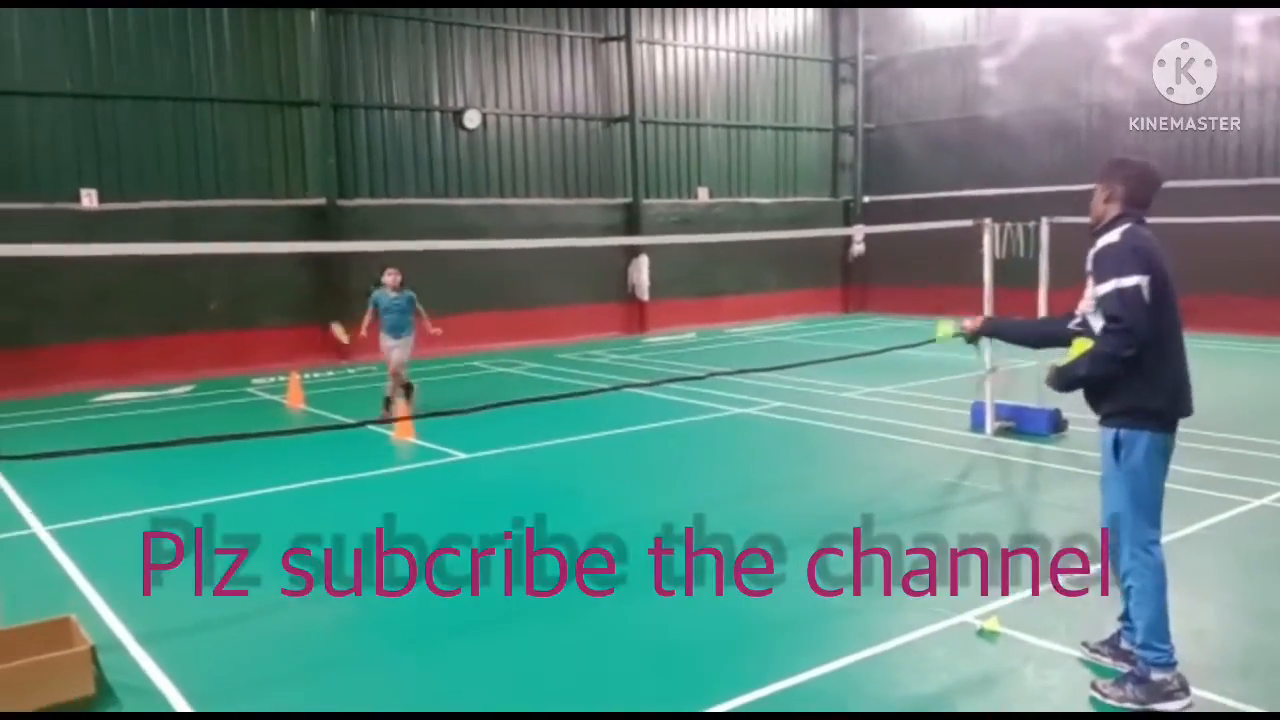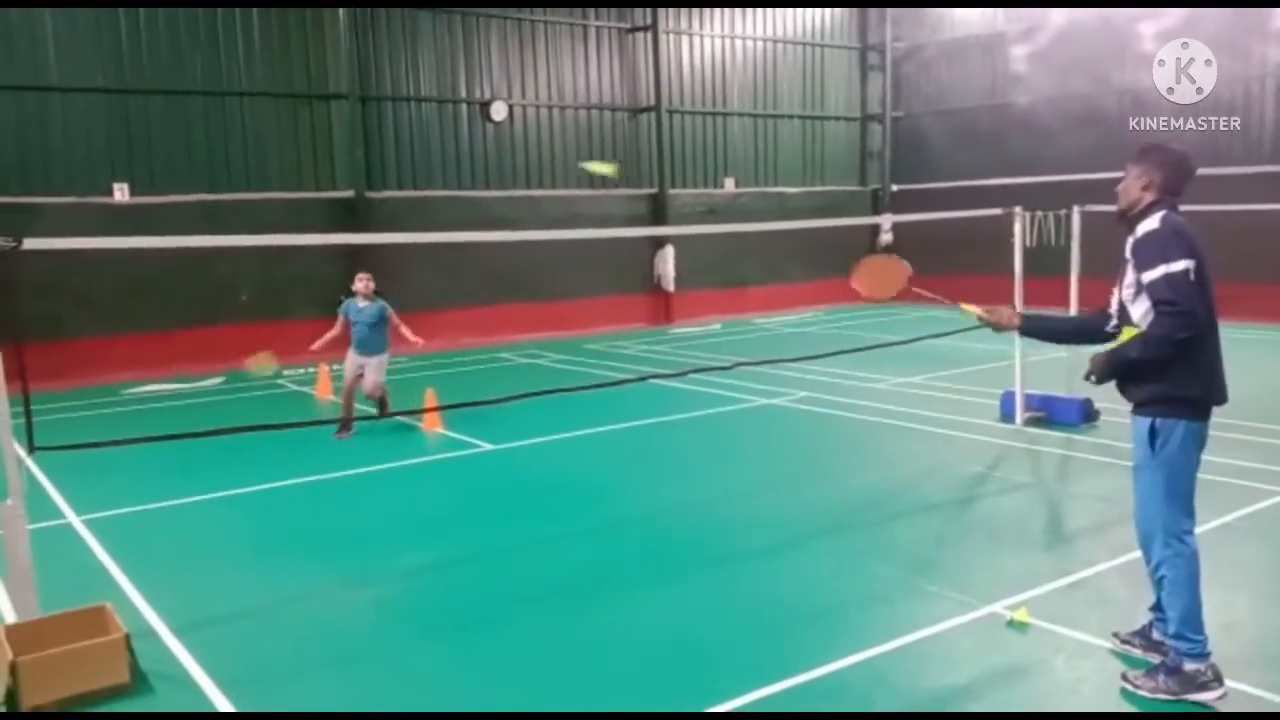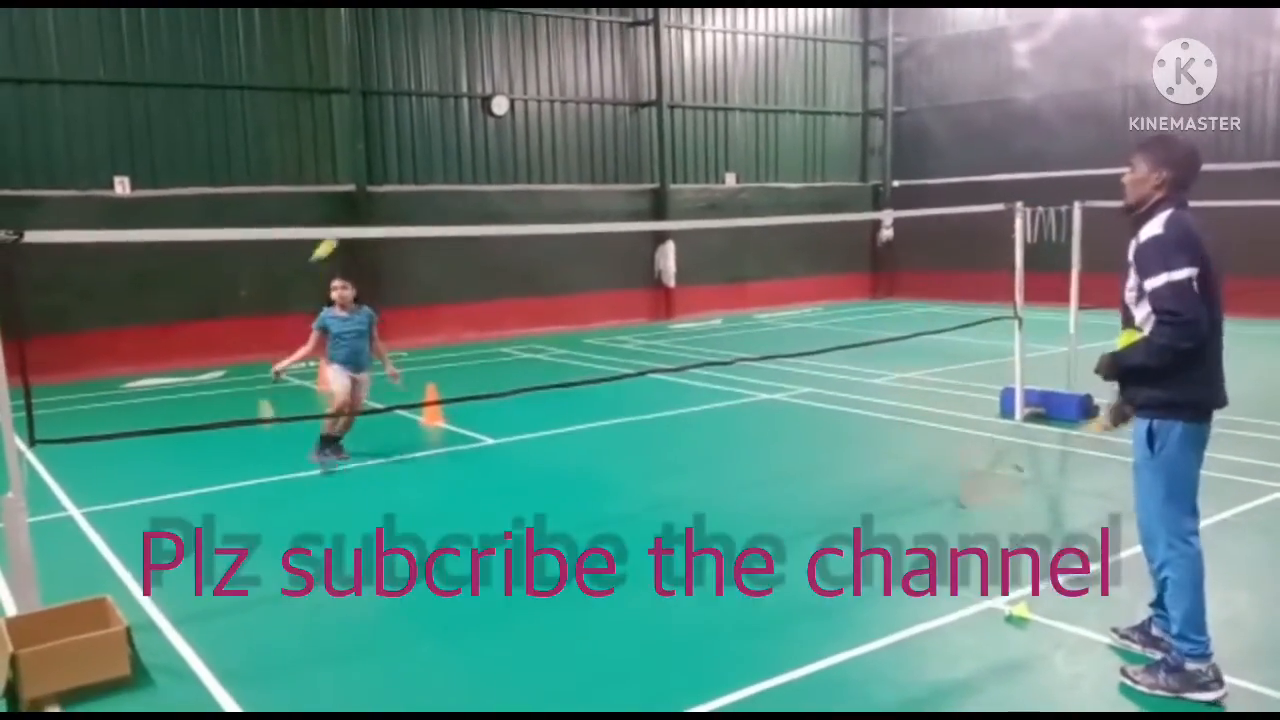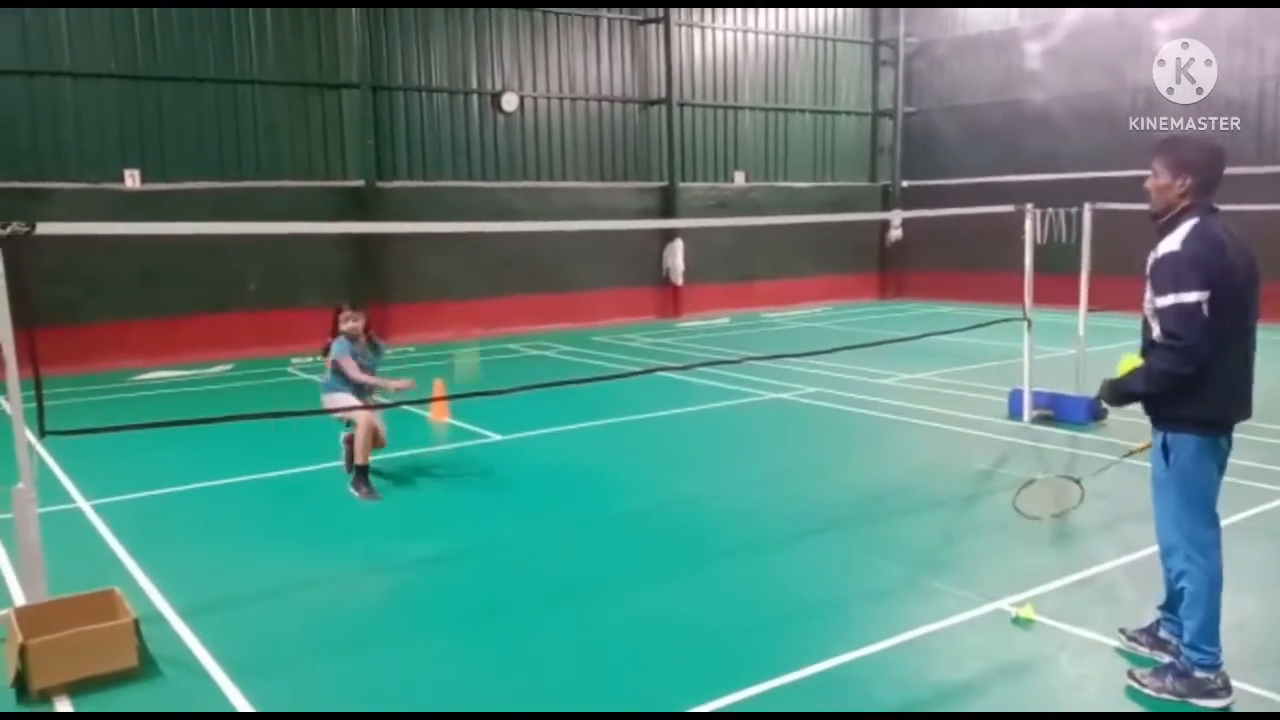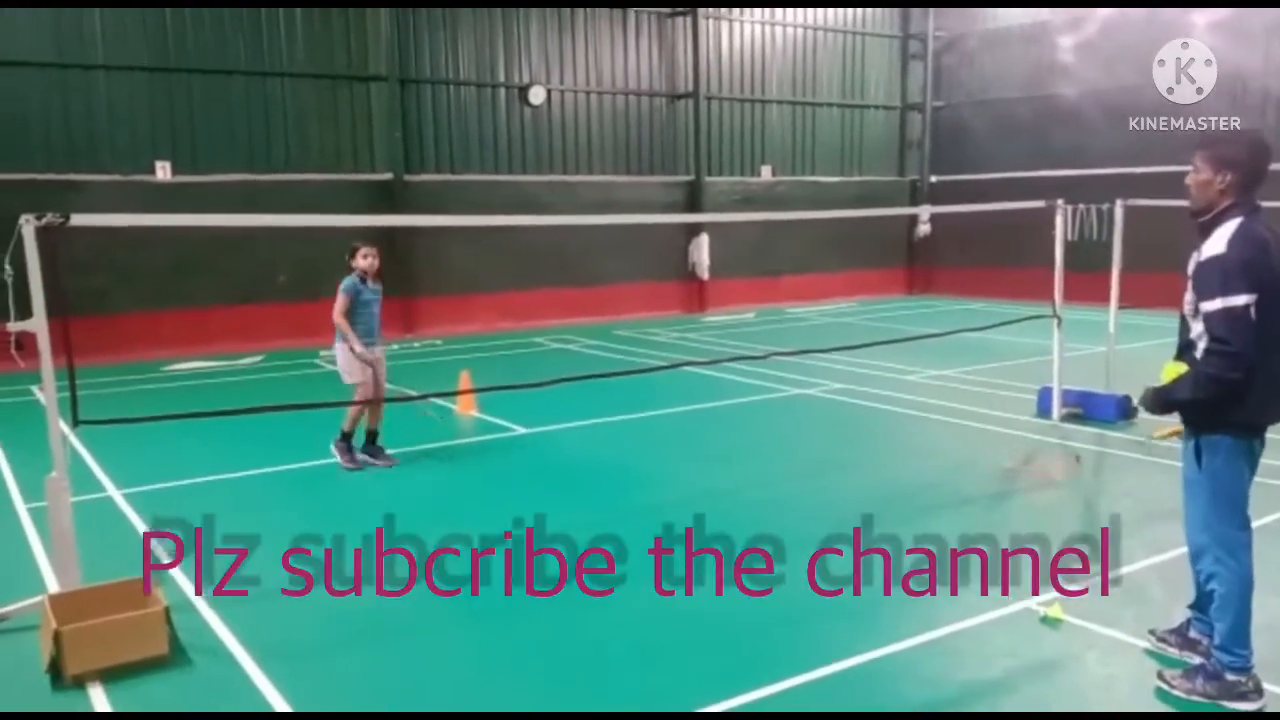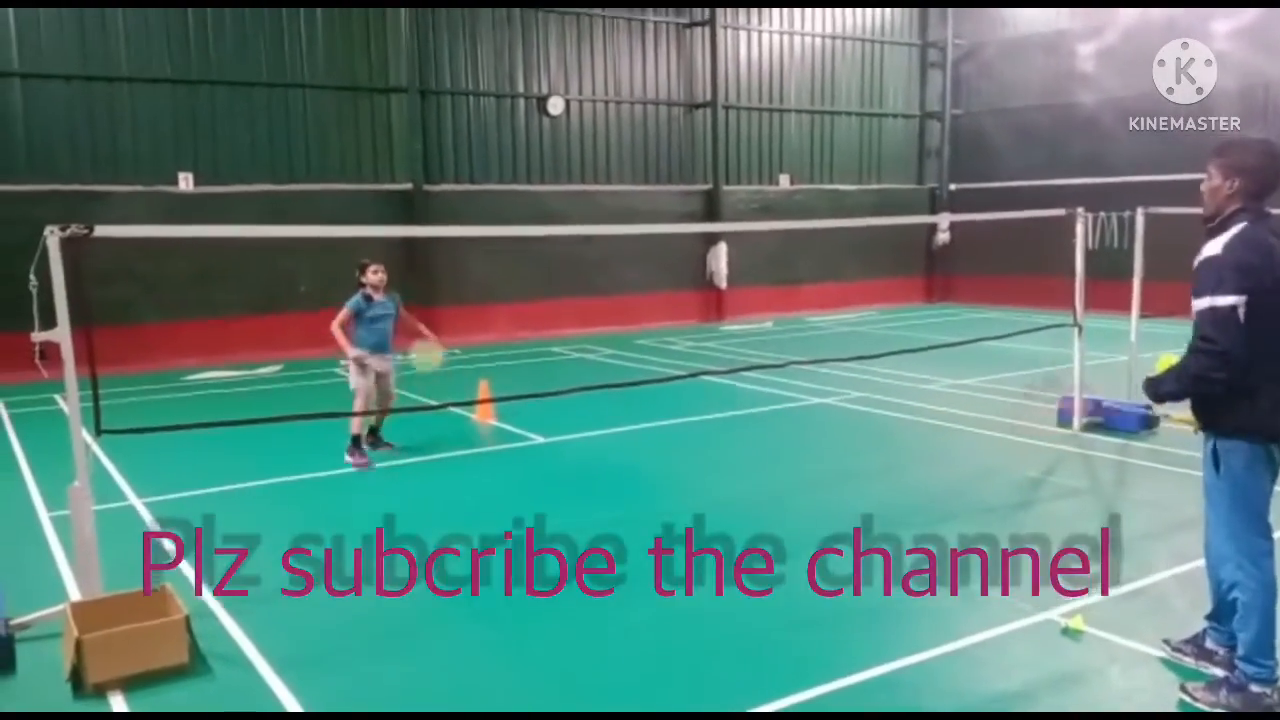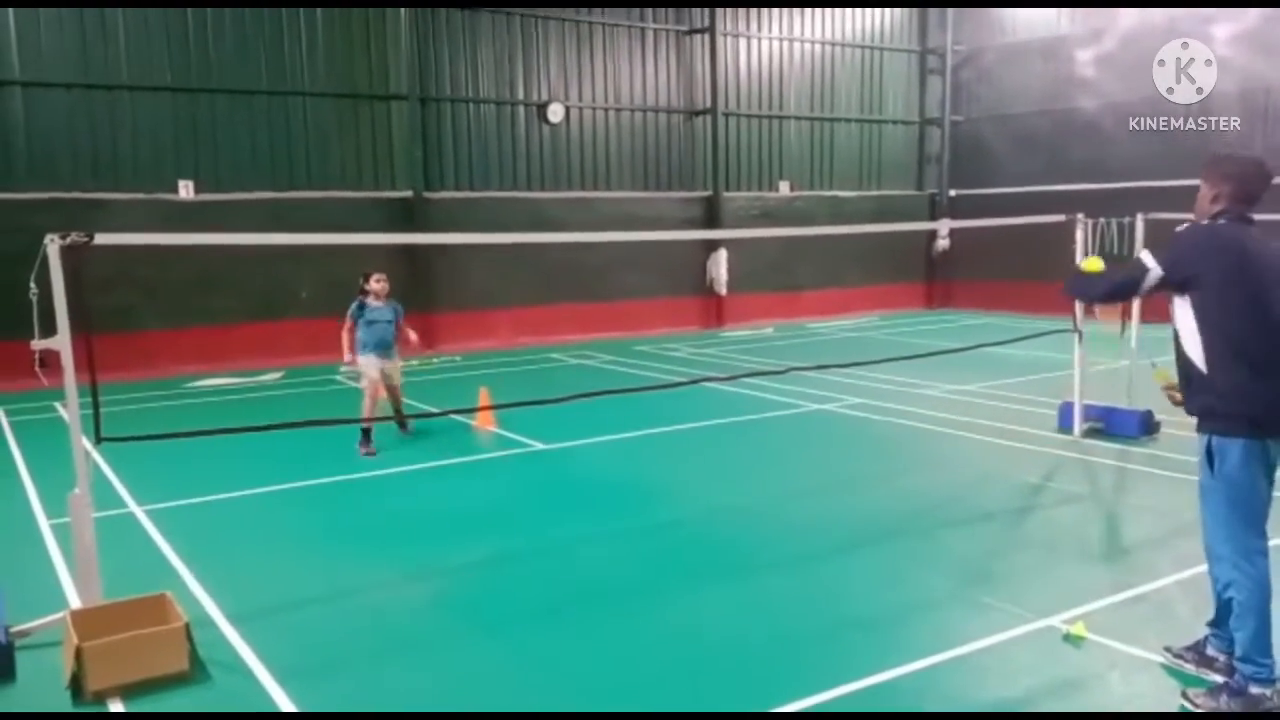
dt=0.4s
person 1, frame 1
left shoulder: (1118, 247)
right shoulder: (1133, 249)
left elbow: (1124, 337)
right elbow: (1072, 328)
left wrist: (1068, 376)
right wrist: (991, 326)
left hip: (1136, 415)
right hip: (1144, 411)
left knee: (1134, 540)
right knee: (1129, 534)
left ankle: (1158, 673)
right ankle: (1136, 636)
person 1, frame 2
left shoulder: (1159, 234)
right shoulder: (1152, 238)
left elbow: (1178, 322)
right elbow: (1112, 323)
left wrist: (1115, 361)
right wrist: (1025, 322)
left hip: (1170, 405)
right hip: (1167, 402)
left knee: (1166, 529)
right knee: (1159, 525)
left ankle: (1192, 664)
right ankle: (1167, 627)
person 1, frame 3
left shoulder: (1161, 236)
right shoulder: (1173, 233)
left elbow: (1179, 331)
left wrist: (1120, 363)
right wrist: (1133, 390)
left hip: (1170, 406)
right hip: (1176, 401)
left knee: (1168, 529)
right knee: (1162, 525)
left ankle: (1193, 663)
right ankle: (1166, 625)
person 1, frame 4
left shoulder: (1182, 251)
right shoulder: (1222, 241)
left elbow: (1179, 352)
left wrist: (1124, 388)
left hip: (1189, 416)
right hip: (1212, 407)
left knee: (1189, 536)
right knee: (1182, 530)
left ankle: (1200, 669)
right ankle: (1174, 627)
person 1, frame 5
left shoulder: (1227, 250)
left elbow: (1226, 357)
left wrist: (1169, 396)
right wrist: (1186, 396)
left hip: (1224, 419)
left knee: (1219, 536)
right knee: (1210, 530)
left ankle: (1232, 670)
right ankle: (1204, 628)
person 1, frame 6
left shoulder: (1229, 254)
left elbow: (1212, 354)
left wrist: (1162, 385)
right wrist: (1198, 394)
right knee: (1230, 537)
right ankle: (1221, 638)
person 1, frame 7
left shoulder: (1201, 243)
left elbow: (1120, 284)
left wrist: (1080, 282)
right wrist: (1197, 387)
left hip: (1234, 422)
right knee: (1234, 541)
right ankle: (1224, 645)
person 2, frame 1
left shoulder: (409, 296)
right shoulder: (378, 295)
left elbow: (420, 313)
right elbow: (370, 314)
left wrist: (431, 328)
right wrist: (364, 329)
left hip: (404, 339)
right hip: (387, 338)
left knee: (394, 370)
right knee: (397, 371)
left ankle: (388, 405)
right ankle: (408, 386)
person 2, frame 2
left shoulder: (381, 306)
right shoulder: (348, 305)
left elbow: (399, 325)
right elbow: (338, 328)
left wrist: (412, 338)
right wrist: (320, 343)
left hip: (377, 355)
right hip: (356, 353)
left knee: (371, 391)
right knee: (347, 389)
left ankle: (381, 394)
right ankle: (346, 424)
person 2, frame 3
left shoulder: (367, 314)
right shoulder: (325, 317)
left elbow: (375, 342)
right elbow: (310, 347)
left wrist: (388, 365)
right wrist: (285, 363)
left hip: (362, 370)
right hip: (337, 367)
left knee: (352, 413)
right knee: (342, 400)
left ankle: (334, 441)
right ankle: (324, 443)
person 2, frame 4
left shoulder: (375, 346)
right shoulder: (341, 346)
right elbow: (356, 376)
right wrist: (390, 384)
left hip: (360, 395)
right hip: (337, 393)
left knee: (380, 440)
right knee: (366, 422)
left ankle: (351, 438)
right ankle: (360, 479)
person 2, frame 5
left shoulder: (377, 286)
right shoulder: (350, 284)
right elbow: (338, 316)
left wrist: (378, 345)
right wrist: (355, 343)
left hip: (373, 347)
right hip: (351, 347)
left knee: (378, 397)
right knee: (365, 395)
left ankle: (370, 446)
right ankle: (343, 443)
person 2, frame 6
left shoulder: (393, 298)
right shoulder: (358, 301)
left elbow: (402, 315)
right elbow: (336, 326)
left wrist: (423, 330)
right wrist: (348, 350)
left hip: (386, 356)
right hip: (363, 357)
left knee: (387, 399)
right knee: (364, 396)
left ankle: (373, 435)
right ankle: (354, 447)
person 2, frame 7
left shoulder: (394, 306)
right shoulder: (359, 306)
left elbow: (402, 326)
right elbow: (347, 329)
left wrist: (411, 334)
right wrist: (347, 351)
left hip: (390, 357)
right hip: (367, 356)
left knee: (395, 393)
right knee: (372, 390)
left ankle: (398, 412)
right ankle: (365, 437)
